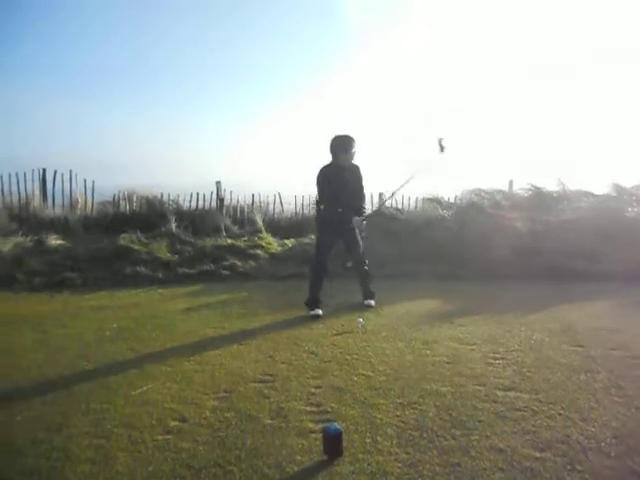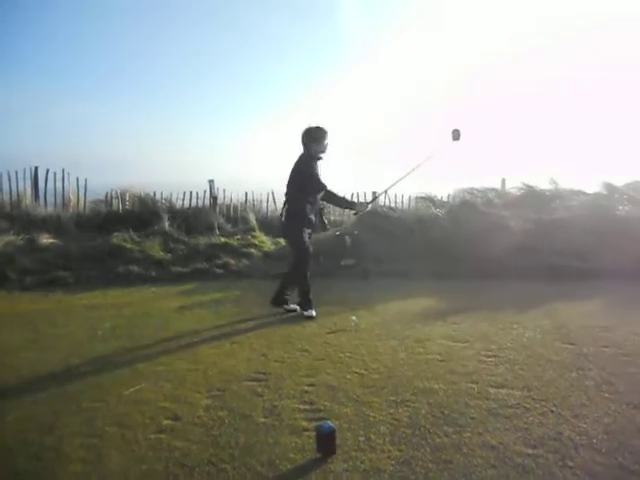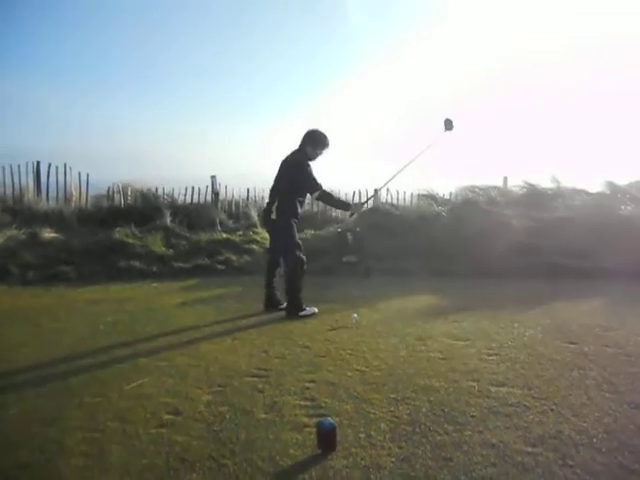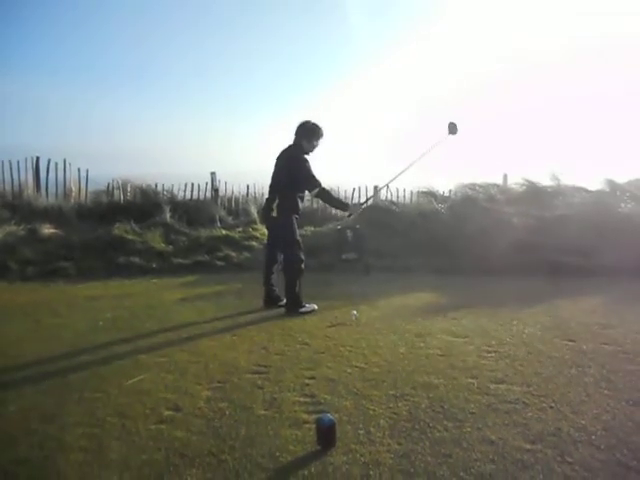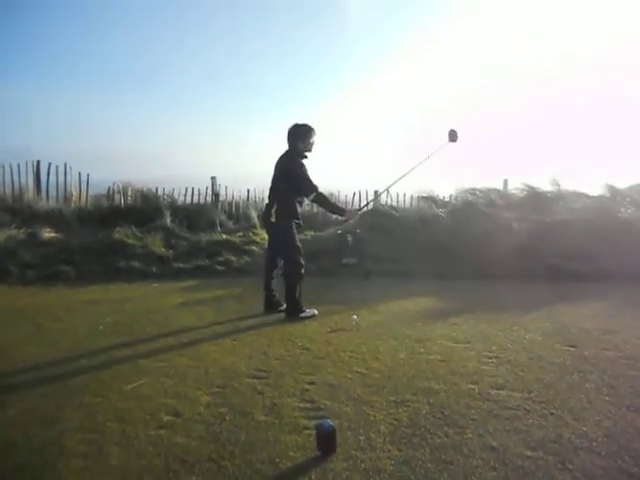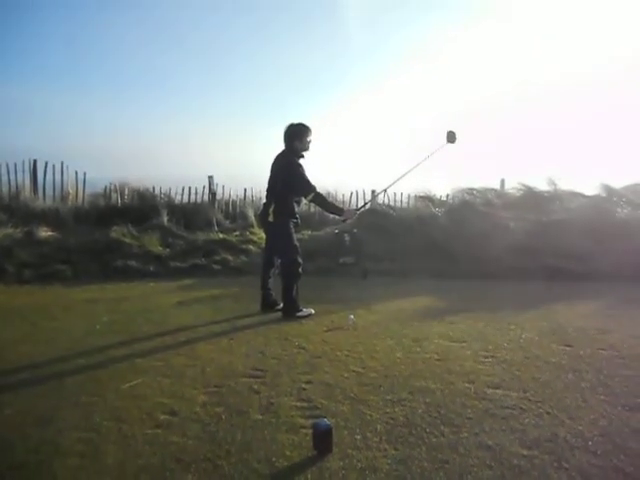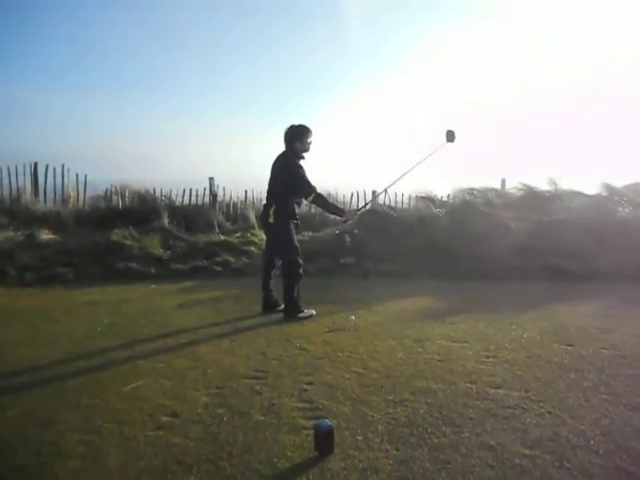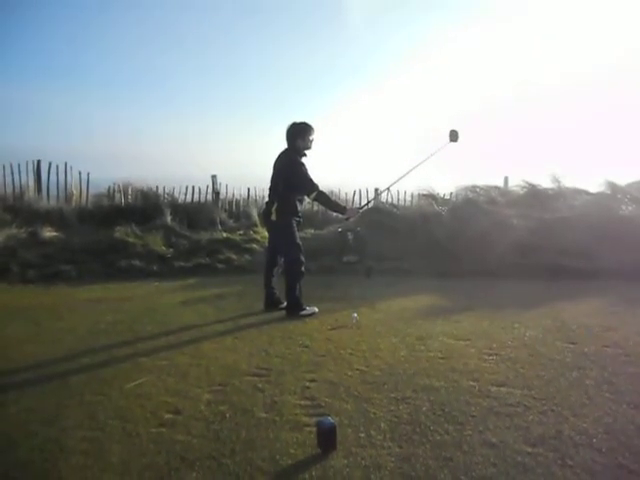
dt=0.4s
person 1, frame 1
left shoulder: (354, 170)
right shoulder: (326, 174)
left elbow: (359, 196)
right elbow: (326, 205)
left wrist: (359, 215)
right wrist: (350, 218)
left hip: (348, 221)
right hip: (328, 222)
left knee: (359, 259)
right knee: (320, 261)
left ankle: (368, 295)
right ankle: (313, 303)
person 1, frame 2
left shoulder: (309, 163)
right shoulder: (306, 165)
right elbow: (324, 193)
left wrist: (320, 216)
right wrist: (353, 205)
left hip: (302, 218)
right hip: (294, 219)
left knee: (301, 260)
right knee: (303, 260)
left ankle: (281, 297)
right ankle: (306, 304)
person 1, frame 3
left shoulder: (294, 160)
right shoulder: (300, 165)
right elbow: (319, 194)
right wrist: (348, 207)
left hip: (276, 215)
right hip: (281, 217)
left knee: (276, 258)
right knee: (296, 260)
left ankle: (272, 301)
right ankle: (295, 306)
person 1, frame 4
left shoulder: (288, 154)
right shoulder: (297, 160)
right elbow: (317, 190)
right wrist: (346, 207)
left hip: (274, 211)
right hip: (282, 213)
left knee: (273, 254)
right knee: (295, 257)
left ankle: (272, 297)
right ankle: (294, 303)
person 1, frame 5
left shoulder: (287, 159)
right shoulder: (294, 164)
right elbow: (314, 195)
right wrist: (342, 212)
left hip: (275, 217)
right hip: (282, 218)
left knee: (273, 260)
right knee: (295, 262)
left ankle: (272, 302)
right ankle: (294, 308)
person 1, frame 6
left shoulder: (284, 159)
right shoulder: (291, 164)
right elbow: (312, 195)
right wrist: (341, 212)
left hip: (273, 216)
right hip: (280, 218)
left knee: (271, 259)
right knee: (292, 262)
left ankle: (268, 301)
right ankle: (291, 307)
person 1, frame 7
left shoulder: (284, 160)
right shoulder: (291, 165)
right elbow: (313, 196)
right wrist: (341, 212)
left hip: (273, 217)
right hip: (280, 219)
left knee: (271, 260)
right knee: (293, 263)
left ankle: (270, 302)
right ankle: (292, 308)
person 1, frame 8
left shoulder: (286, 157)
right shoulder: (293, 163)
right elbow: (315, 193)
right wrist: (343, 210)
left hip: (276, 214)
right hip: (283, 217)
left knee: (274, 258)
right knee: (295, 260)
left ankle: (272, 300)
right ankle: (295, 306)
